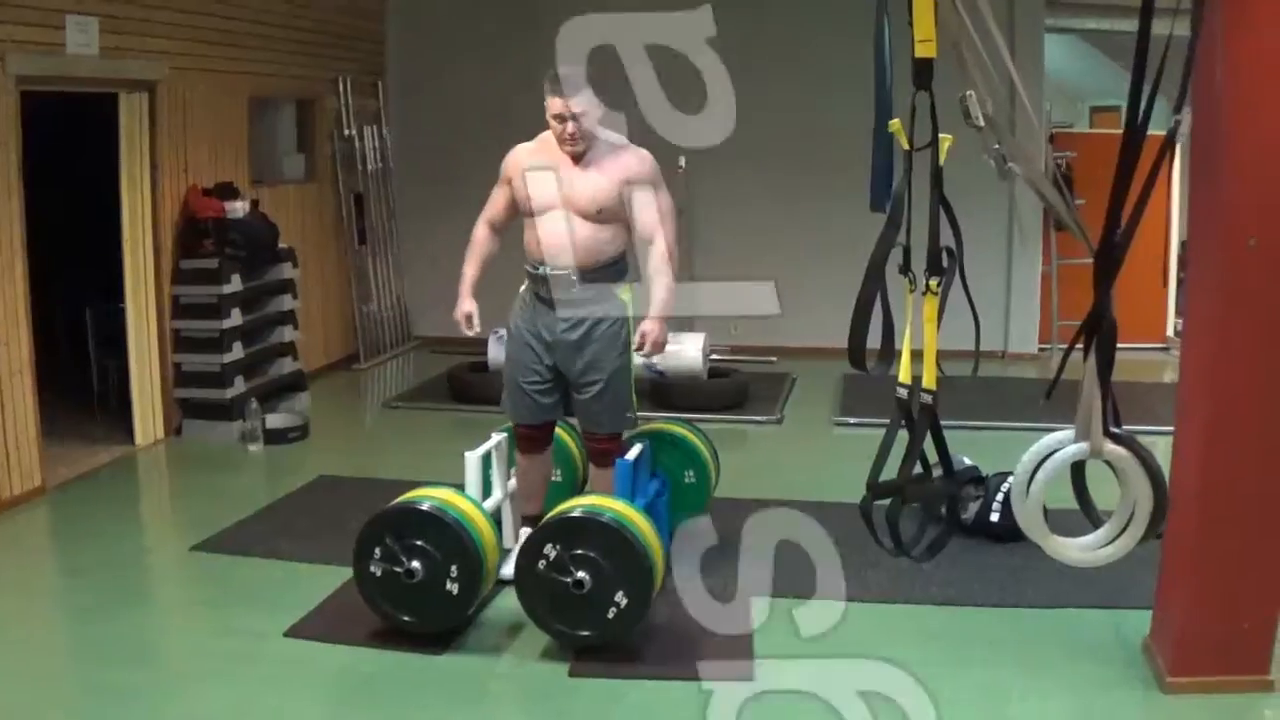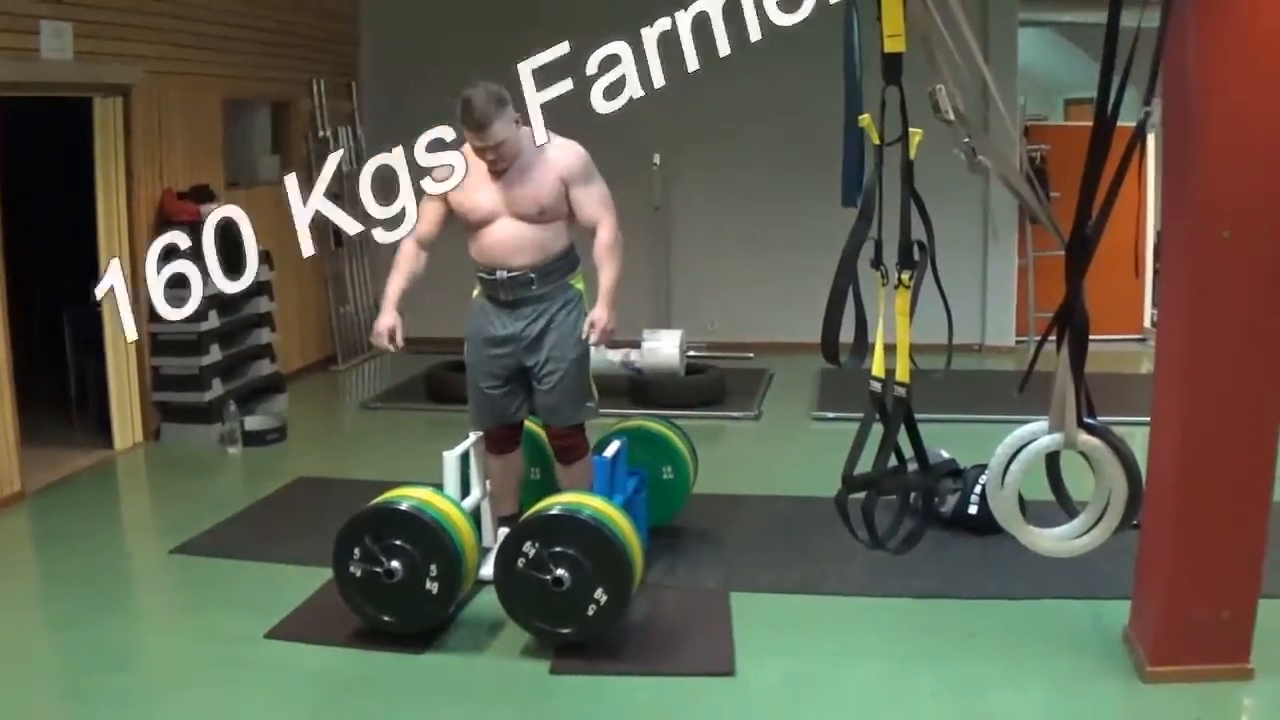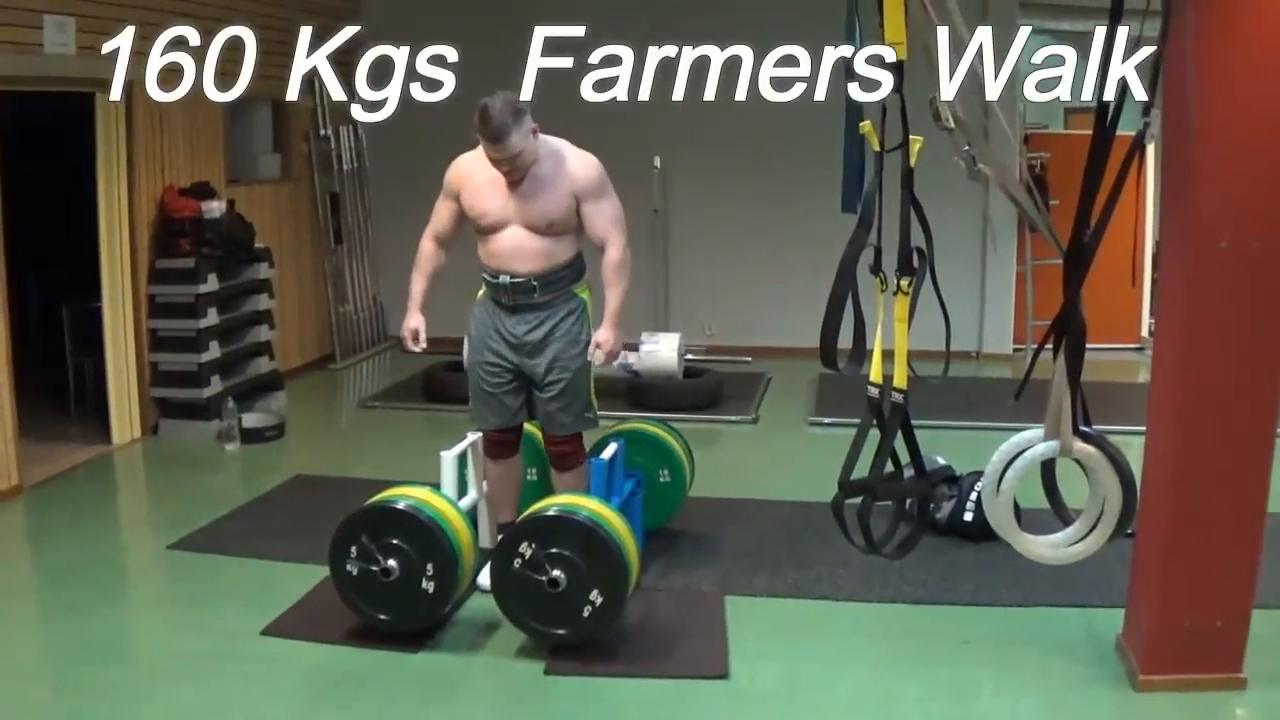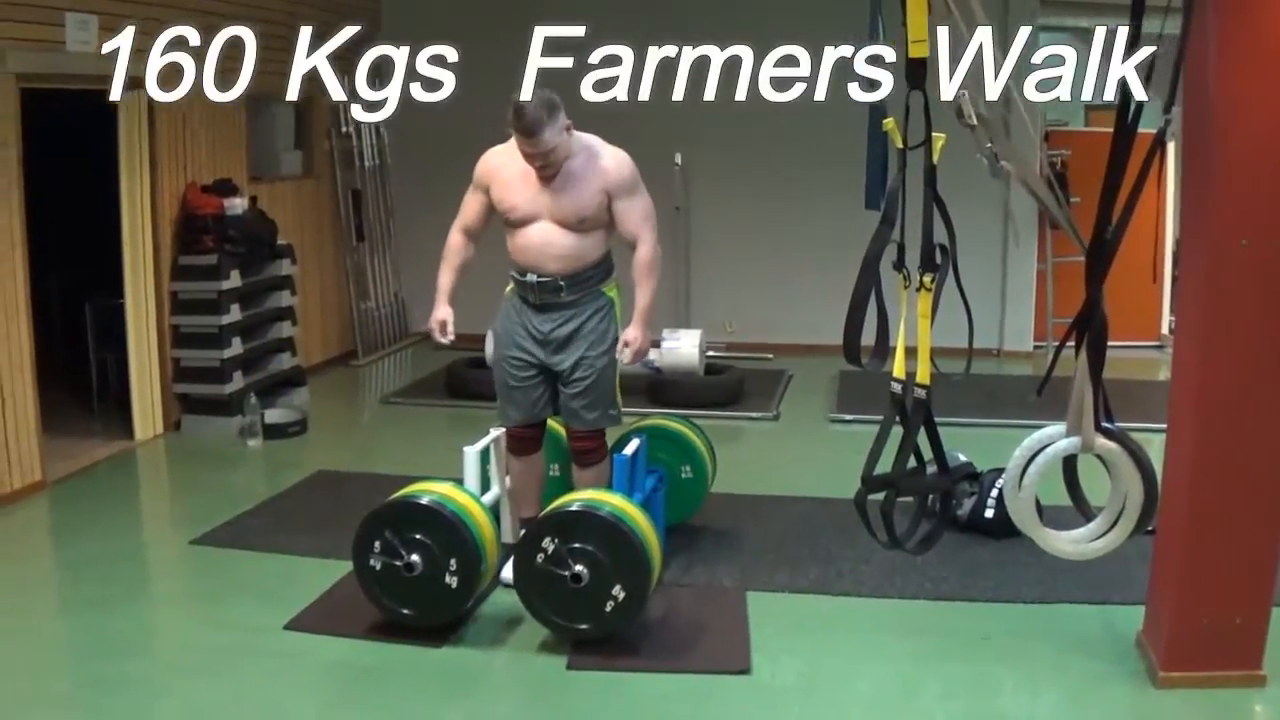
dt=0.7s
person 1, frame 1
left shoulder: (631, 163)
right shoulder: (521, 160)
left elbow: (659, 240)
right elbow: (489, 224)
left wrist: (658, 312)
right wrist: (467, 290)
left hip: (600, 307)
right hip: (535, 304)
left knee: (602, 434)
right knee: (529, 428)
right ankle: (529, 533)
person 1, frame 2
left shoulder: (564, 157)
right shoulder: (450, 174)
left elbow: (605, 227)
right elbow: (416, 242)
left wrist: (604, 302)
right wrist: (389, 306)
left hip: (556, 304)
right hip: (491, 309)
left knee: (565, 428)
right knee: (498, 433)
right ankle: (506, 536)
person 1, frame 3
left shoulder: (580, 170)
right shoulder: (464, 172)
left elbow: (614, 246)
right elbow: (435, 240)
left wrist: (610, 322)
right wrist: (415, 306)
left hip: (559, 310)
right hip: (494, 312)
left knee: (563, 437)
right knee: (498, 434)
right ankle: (505, 543)
person 1, frame 4
left shoulder: (612, 167)
right shoulder: (494, 165)
left elbow: (645, 244)
right elbow: (463, 232)
left wrist: (639, 320)
right wrist: (443, 298)
left hip: (586, 308)
right hip: (521, 307)
left knee: (585, 433)
right knee: (521, 430)
